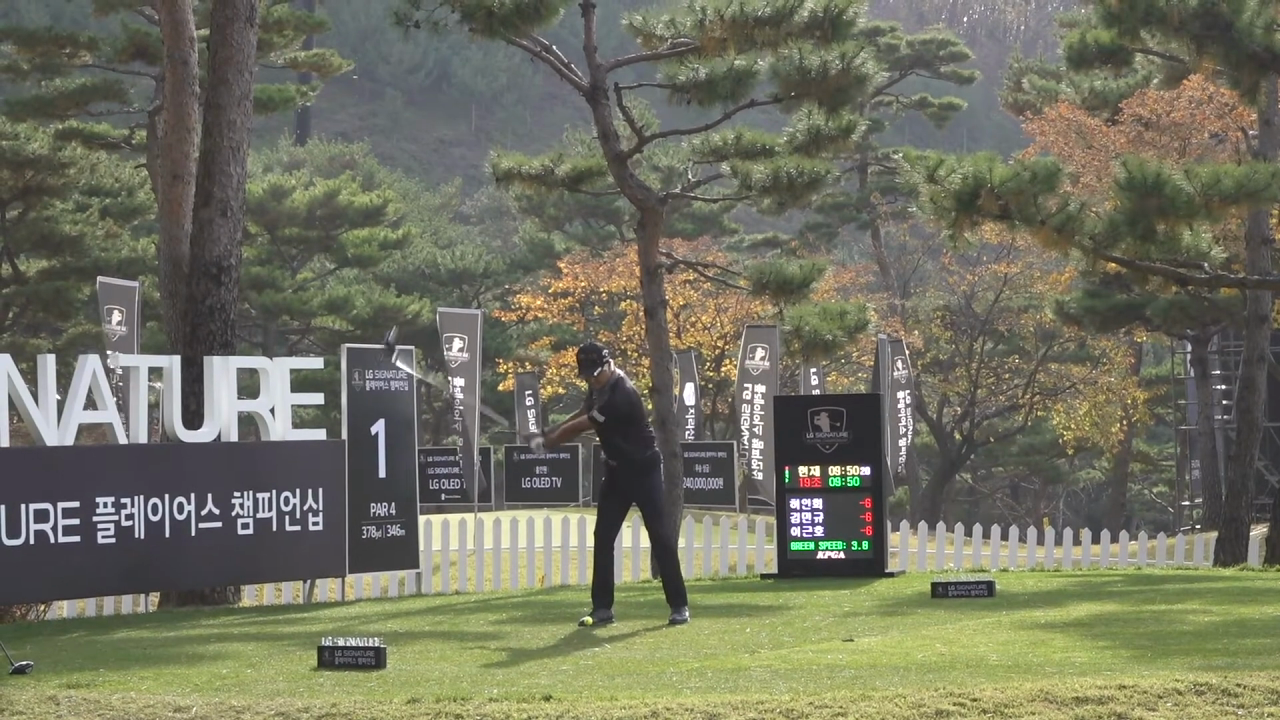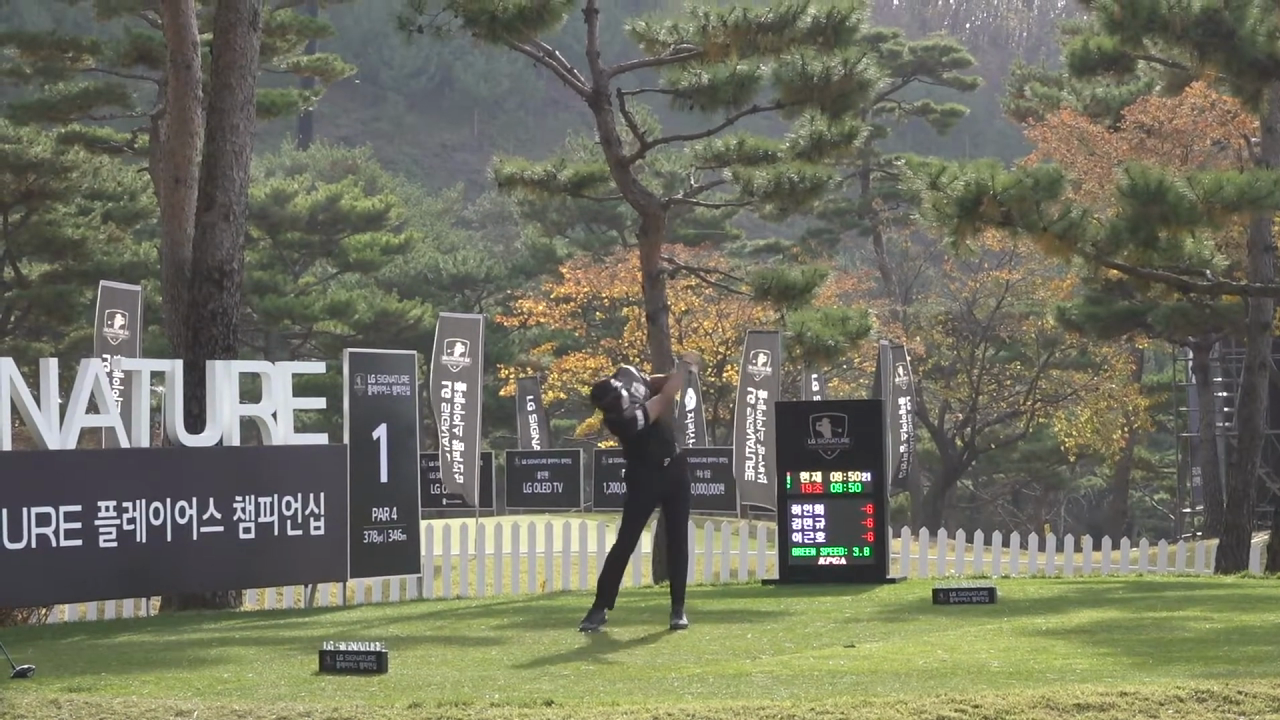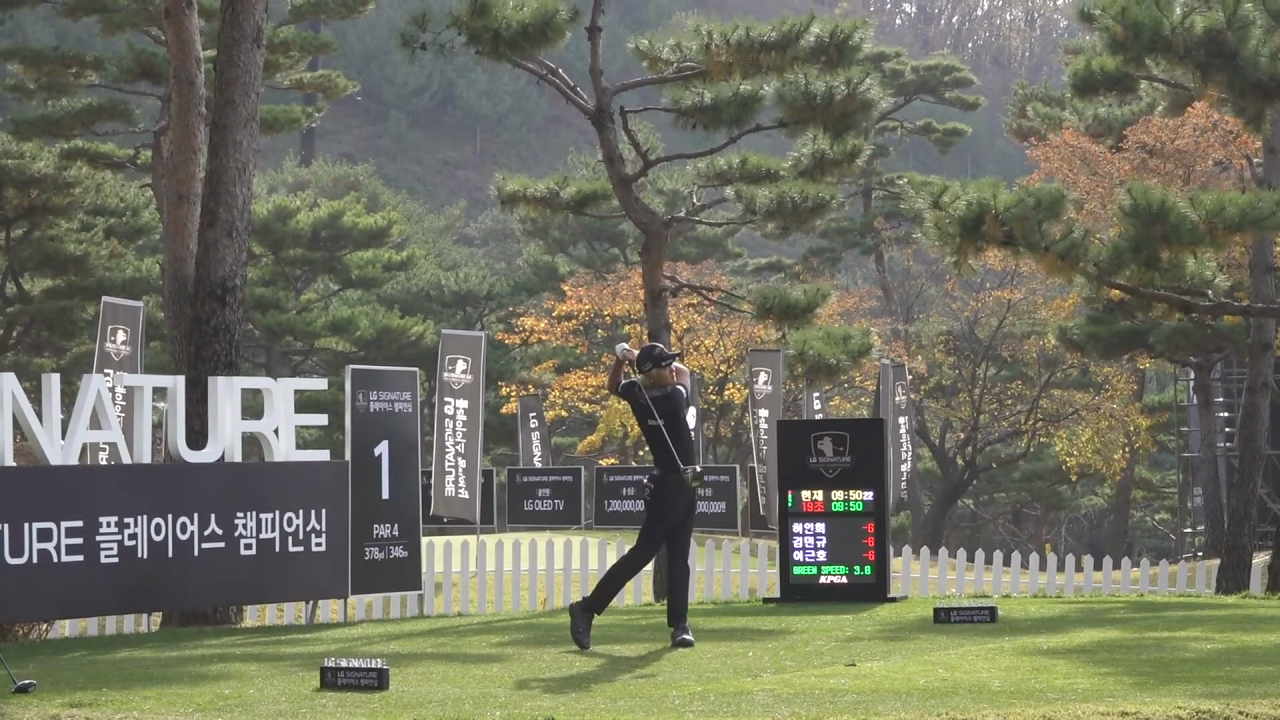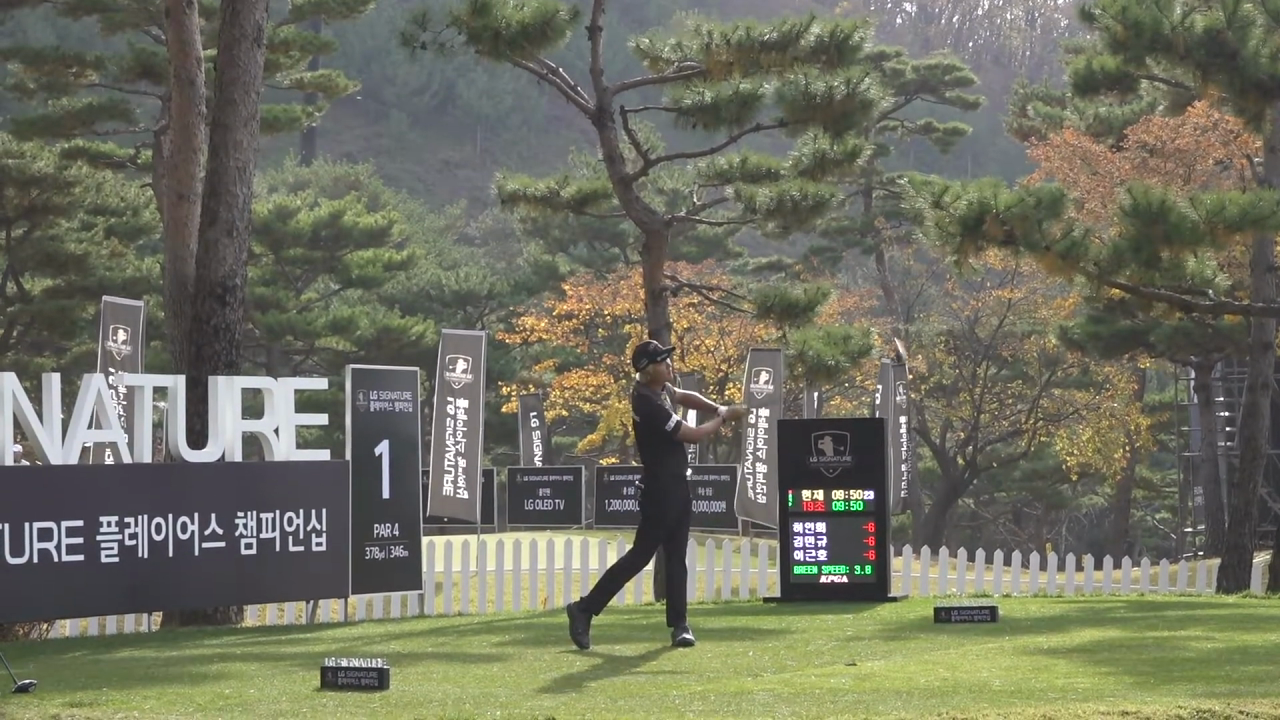
dt=1s
person 1, frame 1
left shoulder: (619, 394)
right shoulder: (600, 384)
left elbow: (581, 426)
right elbow: (585, 413)
left wrist: (549, 439)
right wrist: (551, 433)
left hip: (643, 469)
right hip: (617, 470)
left knee: (659, 535)
right knee: (603, 537)
left ankle: (679, 605)
right ankle: (602, 607)
person 1, frame 2
left shoulder: (625, 377)
right shoulder: (623, 420)
left elbow: (659, 385)
right elbow: (665, 400)
left wrist: (677, 371)
right wrist: (683, 367)
left hip: (673, 466)
right hip: (644, 476)
left knee: (677, 538)
right knee: (626, 542)
left ankle: (679, 607)
right ankle: (600, 607)
person 1, frame 3
left shoulder: (636, 393)
right shoulder: (673, 399)
left elbow: (612, 385)
right elbow: (685, 373)
left wrist: (622, 359)
right wrist: (641, 359)
left hip: (680, 485)
right hip: (669, 486)
left knee: (679, 557)
right knee: (642, 552)
left ankle: (679, 624)
right ankle: (587, 607)
person 1, frame 4
left shoulder: (653, 388)
right shoulder: (651, 405)
left elbow: (684, 397)
right elbow: (693, 435)
left wrist: (717, 408)
right wrist: (724, 417)
left hip: (675, 486)
right hip: (661, 489)
left knee: (676, 557)
right knee: (640, 554)
left ankle: (678, 624)
right ankle: (585, 607)
